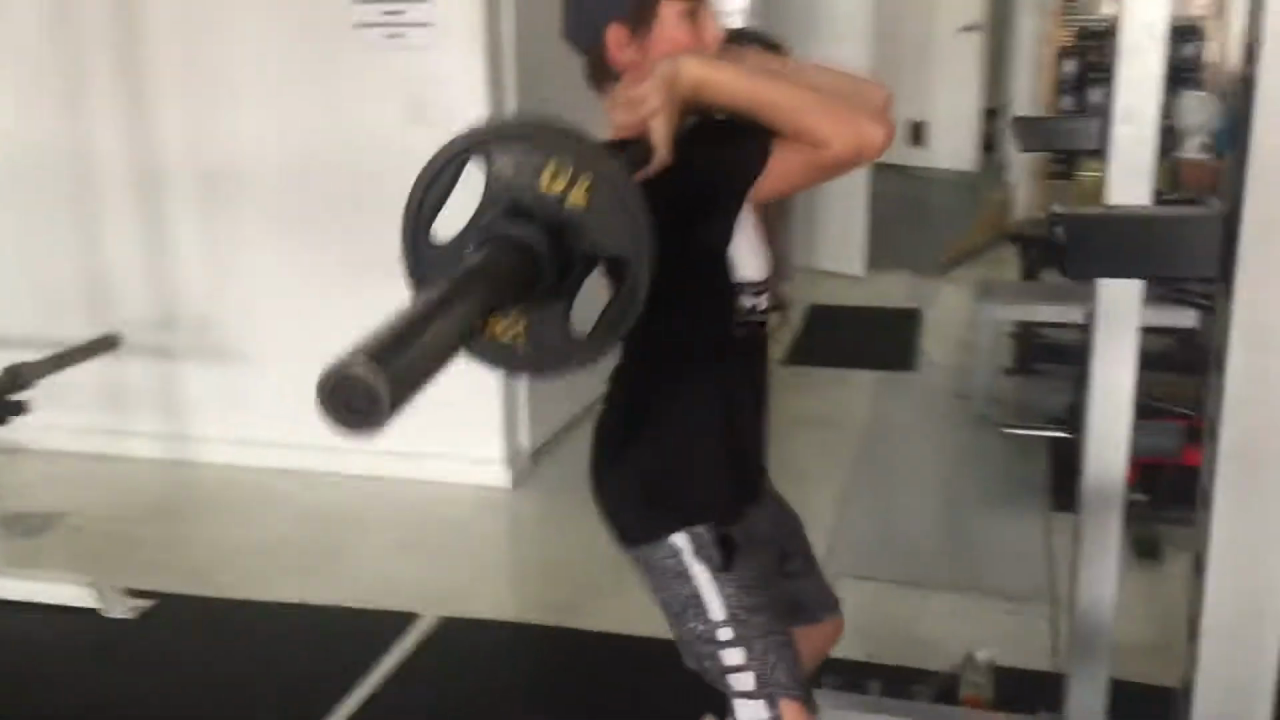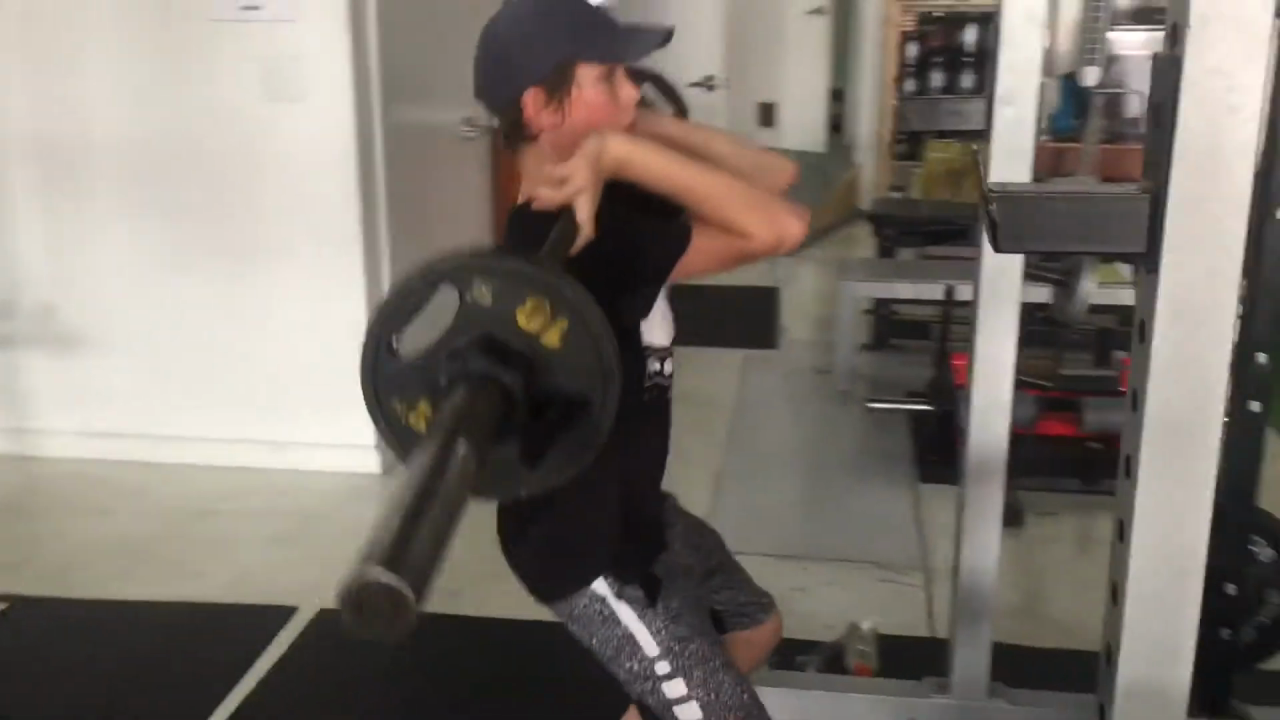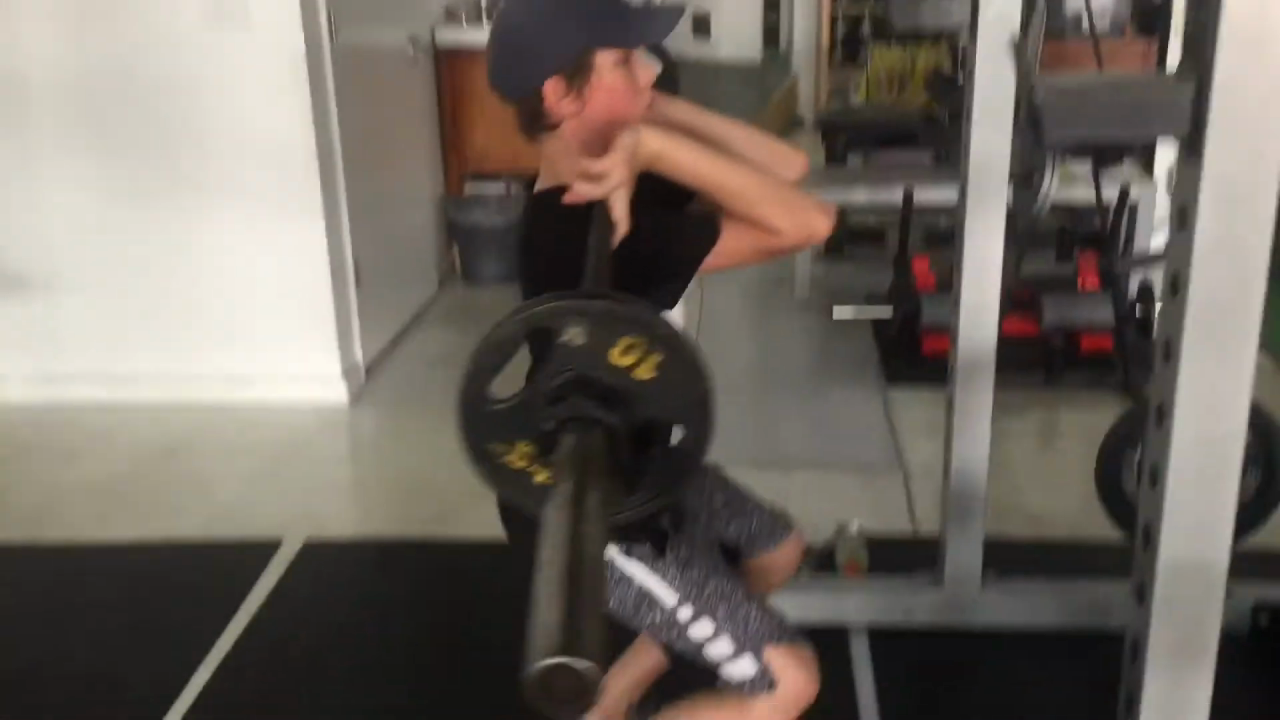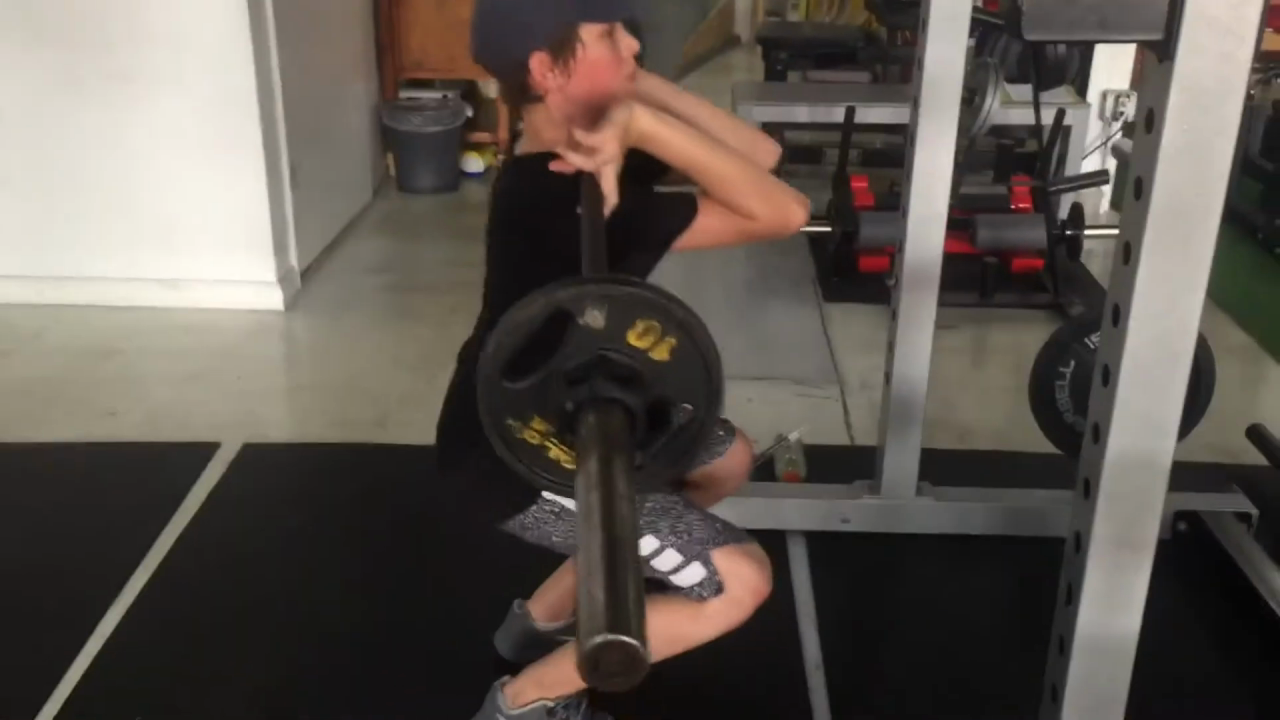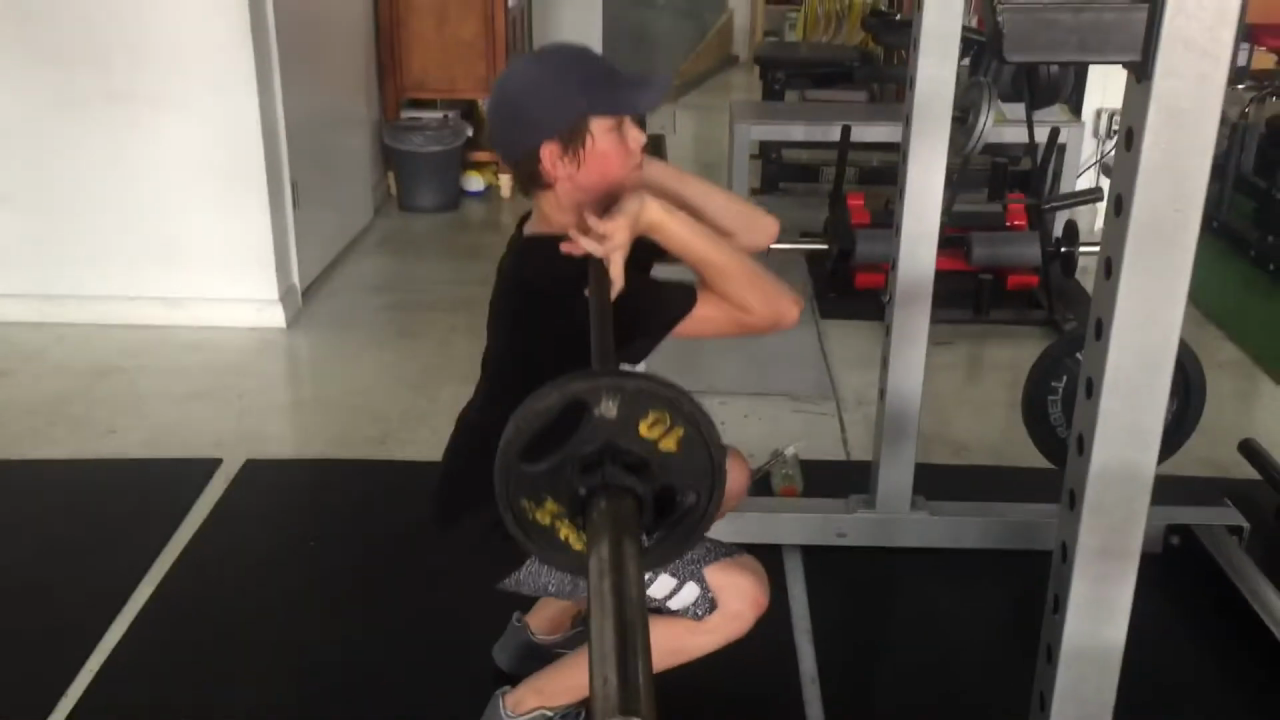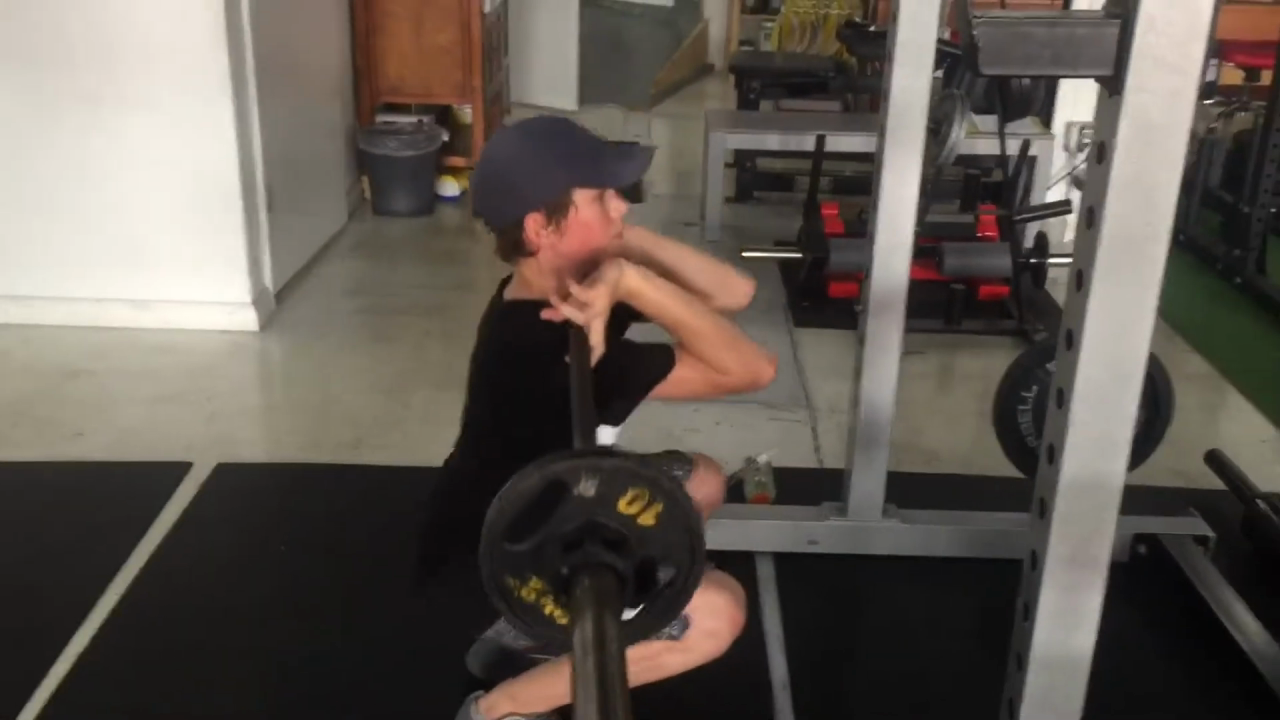
dt=0.3s
person 1, frame 1
left shoulder: (690, 148)
right shoulder: (658, 169)
left elbow: (861, 106)
right elbow: (863, 134)
left wrist: (717, 70)
right wrist: (695, 73)
left hip: (722, 465)
right hip: (674, 487)
left knee: (811, 630)
person 1, frame 2
left shoulder: (607, 208)
right shoulder: (564, 237)
left elbow: (775, 176)
right elbow: (779, 228)
left wrist: (644, 128)
right wrist: (619, 153)
left hip: (631, 506)
right hip: (580, 537)
left knee: (751, 629)
person 1, frame 3
left shoulder: (618, 189)
right shoulder: (579, 234)
left elbow: (787, 169)
right elbow: (805, 224)
left wrist: (661, 117)
right wrist: (652, 144)
left knee: (775, 549)
person 1, frame 4
left shoulder: (578, 153)
right shoulder: (552, 196)
left elbow: (758, 158)
right elbow: (780, 213)
left wrist: (642, 95)
right wrist: (639, 126)
right hip: (513, 457)
left knee: (725, 459)
right knee: (738, 580)
left ankle: (544, 615)
person 1, frame 5
left shoulder: (584, 228)
right shoulder: (562, 281)
left elbow: (758, 231)
right elbow: (775, 308)
left wrist: (646, 177)
right wrist: (650, 214)
right hip: (508, 518)
left knee: (722, 477)
right knee: (739, 593)
left ankle: (545, 626)
person 1, frame 6
left shoulder: (567, 291)
right shoulder: (540, 346)
left elbow: (735, 292)
right elbow: (750, 368)
left wrist: (624, 245)
right wrist: (629, 280)
left knee: (701, 481)
right knee: (715, 614)
left ankle: (520, 634)
